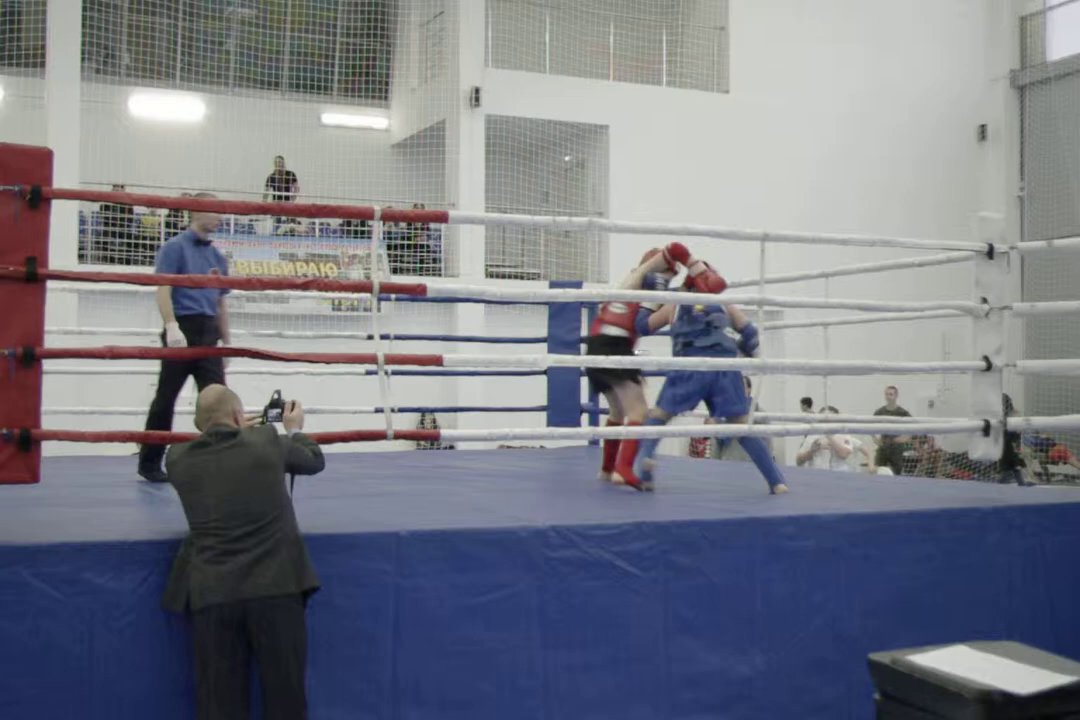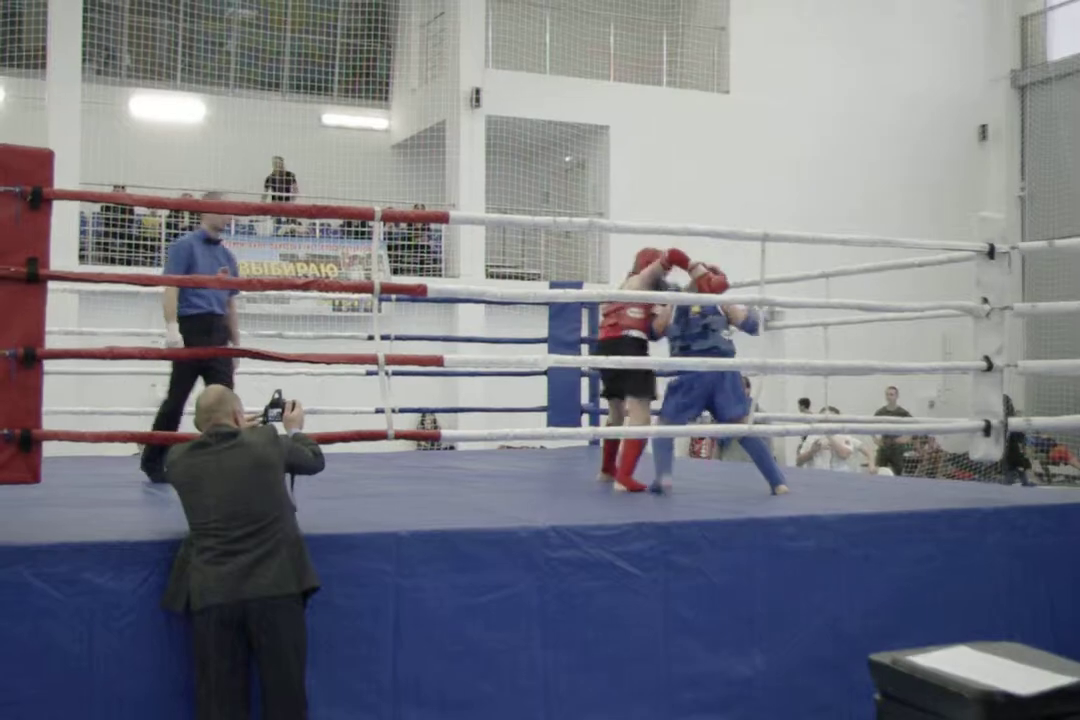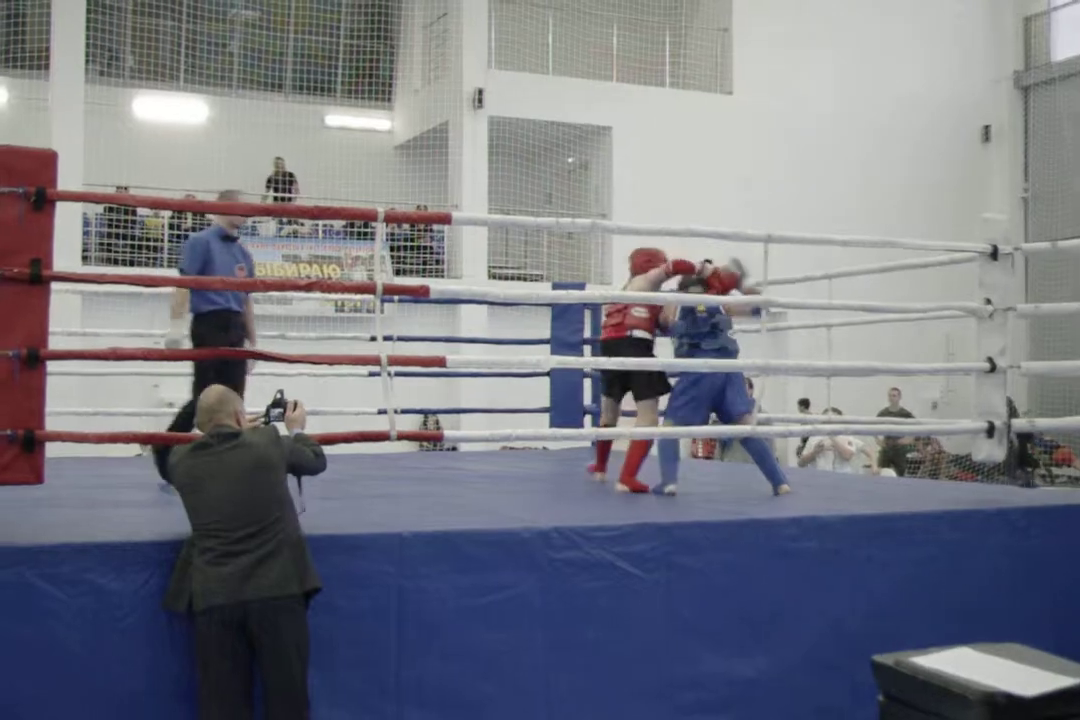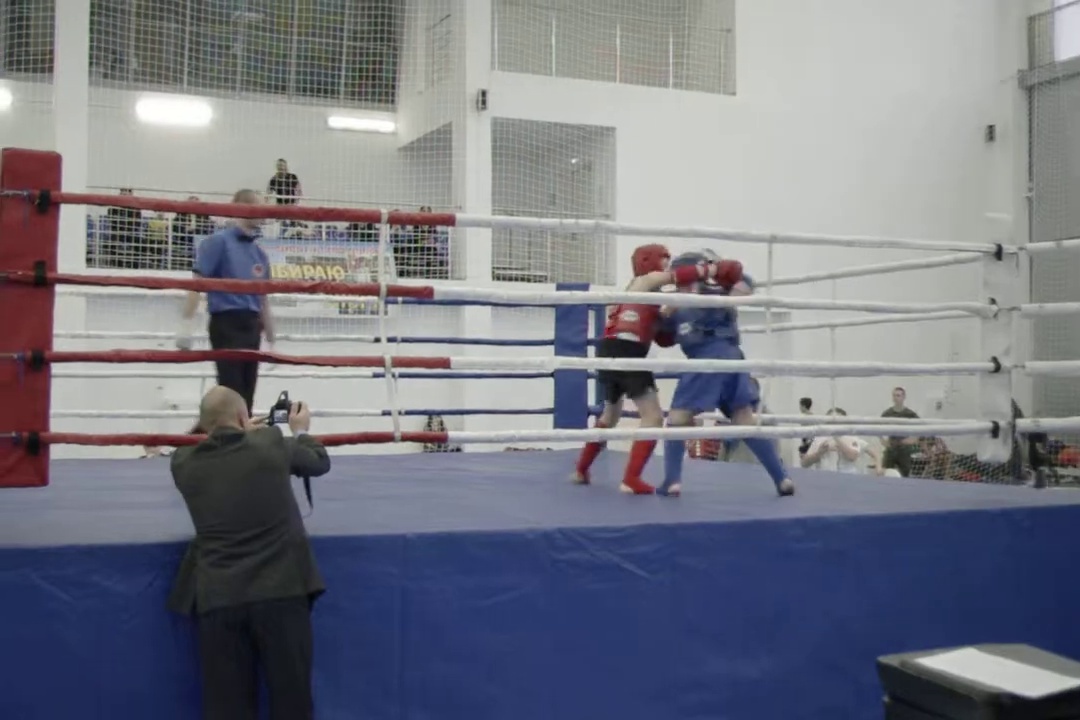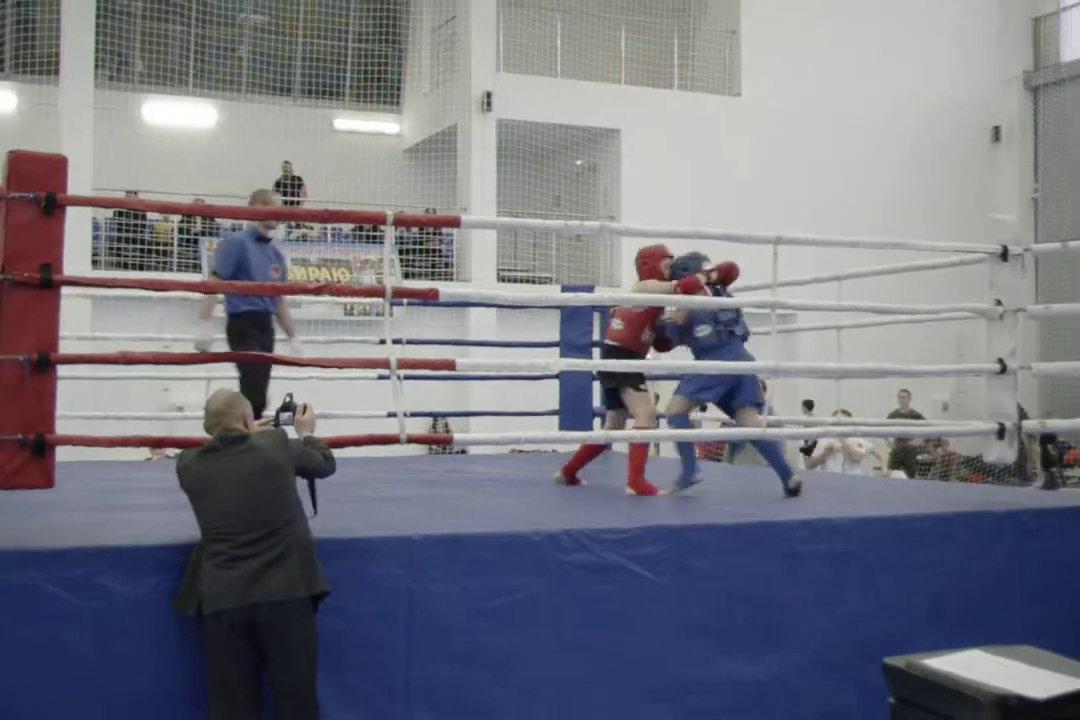
dt=0.1s
person 1, frame 1
left shoulder: (179, 459)
right shoulder: (267, 442)
right elbow: (315, 461)
right wrist: (294, 430)
left hip: (211, 595)
right hip: (275, 588)
person 1, frame 2
left shoulder: (179, 460)
right shoulder: (267, 442)
right elbow: (314, 461)
right wrist: (294, 430)
left hip: (212, 595)
right hip: (275, 588)
person 1, frame 3
left shoulder: (181, 461)
right shoulder: (267, 442)
right elbow: (316, 462)
right wrist: (297, 430)
left hip: (214, 596)
right hip: (276, 588)
person 1, frame 4
left shoulder: (185, 463)
right shoulder: (272, 444)
right elbow: (320, 462)
right wrist: (301, 431)
left hip: (218, 598)
right hip: (281, 590)
person 1, frame 5
left shoulder: (190, 465)
right shoulder: (276, 446)
right elbow: (325, 464)
right wrist: (306, 433)
left hip: (223, 600)
right hip: (286, 592)
person 2, frame 1
left shoulder: (217, 256)
right shoulder: (175, 247)
right elbow: (164, 290)
left wrist: (226, 342)
right wrist: (172, 327)
left hip: (208, 333)
right hip: (183, 331)
right knee: (165, 401)
right ankle: (149, 462)
person 2, frame 2
left shoulder: (227, 256)
right shoulder: (185, 245)
right elbow: (171, 288)
left wrist: (236, 345)
right wrist: (172, 326)
left hip: (218, 334)
right hip: (192, 330)
right knee: (176, 401)
right ankle: (152, 459)
person 2, frame 3
left shoulder: (243, 253)
right shoulder: (201, 241)
left wrist: (252, 340)
right wrist: (177, 324)
left hip: (235, 331)
right hip: (208, 326)
person 2, frame 4
left shoulder: (259, 254)
right shoulder: (218, 242)
left wrist: (271, 340)
right wrist: (187, 323)
left hip: (251, 331)
right hip: (226, 327)
left knee: (244, 402)
person 2, frame 5
left shoulder: (275, 253)
right shoulder: (236, 243)
left elbow: (279, 299)
left wrist: (292, 336)
right wrist: (206, 324)
left hip: (265, 330)
right hip: (243, 327)
left knee: (257, 396)
right knee: (254, 395)
person 3, frame 1
right shoulder: (639, 276)
right elbow: (674, 250)
right wrist: (703, 274)
left hip: (599, 348)
right hip: (612, 347)
left knee: (618, 411)
right knee: (638, 408)
left ankle: (608, 468)
right ankle: (623, 470)
person 3, frame 2
left shoulder: (624, 291)
right shoulder: (643, 279)
right elbow: (672, 256)
right wrist: (705, 276)
left hip: (607, 349)
right hip: (628, 349)
left knee: (616, 414)
right knee: (640, 419)
left ankle: (607, 470)
right ankle: (624, 477)
person 3, frame 3
left shoulder: (627, 293)
right shoulder: (648, 278)
right elbow: (676, 265)
right wrist: (709, 270)
left hip: (611, 349)
right hip: (634, 351)
left knee: (610, 412)
right knee: (648, 418)
left ankle: (599, 466)
right ankle: (627, 478)
person 3, frame 4
left shoulder: (637, 294)
right shoulder: (647, 280)
left elbow: (665, 339)
right elbow: (681, 275)
right wrist: (717, 269)
left hip: (610, 351)
right hip: (627, 352)
left knee: (610, 416)
right knee: (653, 417)
left ankle: (582, 469)
right ankle: (632, 479)
person 3, frame 5
right shoulder: (646, 287)
right elbow: (684, 287)
left hip: (626, 361)
right hip: (619, 361)
left knee: (613, 428)
right knee: (646, 415)
left ankle: (568, 471)
right ankle: (636, 481)
person 4, frame 1
left shoulder: (674, 307)
right shoulder: (724, 305)
left elbow: (643, 326)
right elbow: (749, 333)
right wrist: (748, 352)
left hip: (690, 369)
right hip: (724, 367)
left knee: (657, 416)
left ankle: (646, 460)
right ankle: (777, 481)
person 4, frame 2
left shoulder: (672, 311)
right shoulder: (721, 305)
right elbow: (751, 324)
right wrist: (754, 314)
left hip: (691, 373)
right hip: (724, 371)
left knee: (665, 427)
left ankle: (663, 477)
right ankle: (779, 483)
person 4, frame 3
left shoulder: (673, 309)
right shoulder: (722, 303)
right wrist: (740, 284)
left hip: (696, 373)
right hip: (728, 369)
left ankle: (668, 483)
right ankle: (780, 483)
person 4, frame 4
left shoulder: (680, 295)
right shoulder: (721, 289)
left elbow: (665, 325)
right elbow: (746, 285)
left hip: (704, 363)
right hip: (732, 359)
left knee: (676, 422)
right knee: (748, 425)
left ankle: (672, 481)
right ankle: (782, 479)
person 4, frame 5
right shoulder: (720, 291)
left elbow: (673, 332)
left hip: (717, 361)
right hip: (741, 360)
left knee: (675, 409)
right knee: (753, 425)
left ankle: (689, 471)
right ankle: (788, 477)
